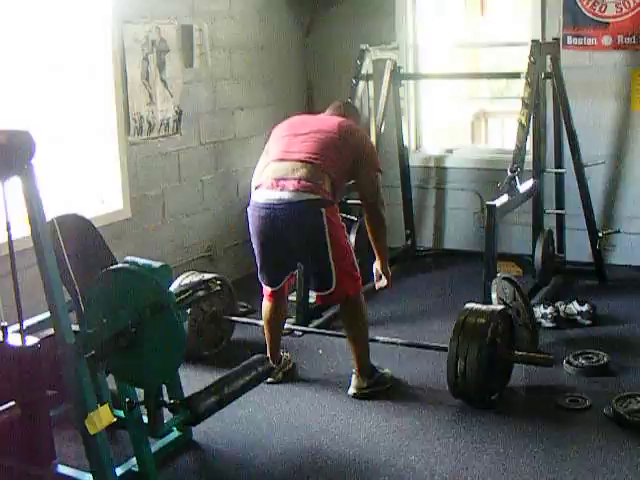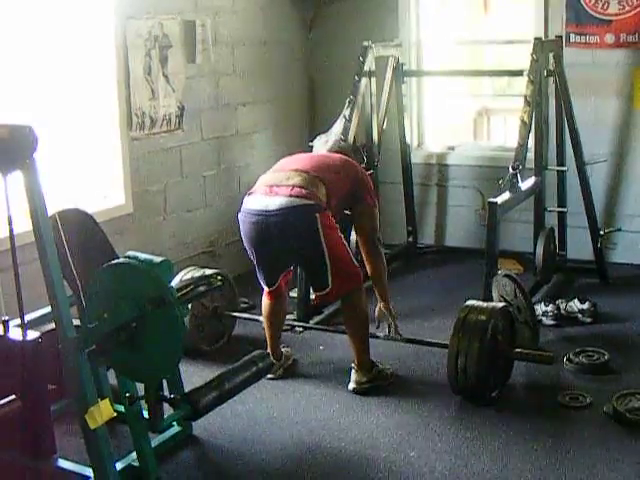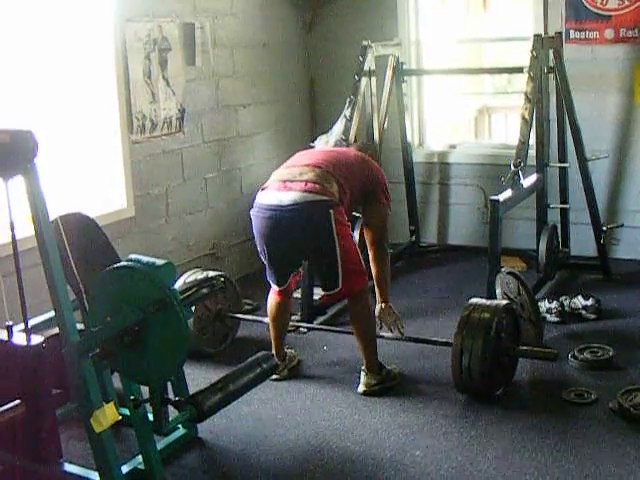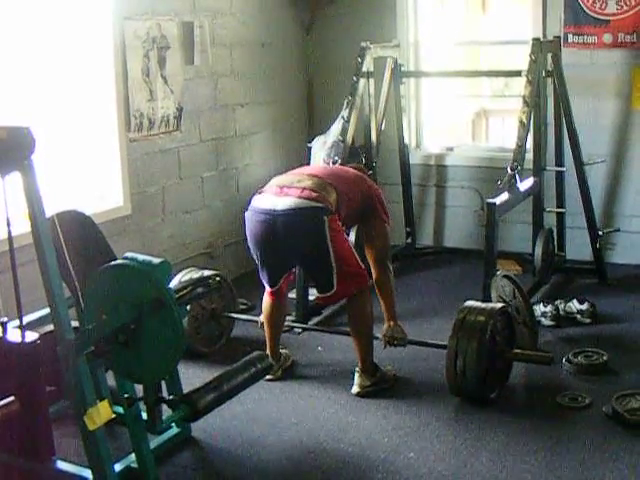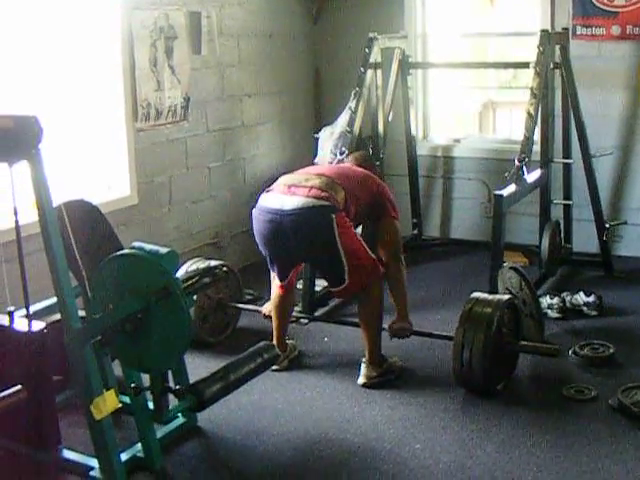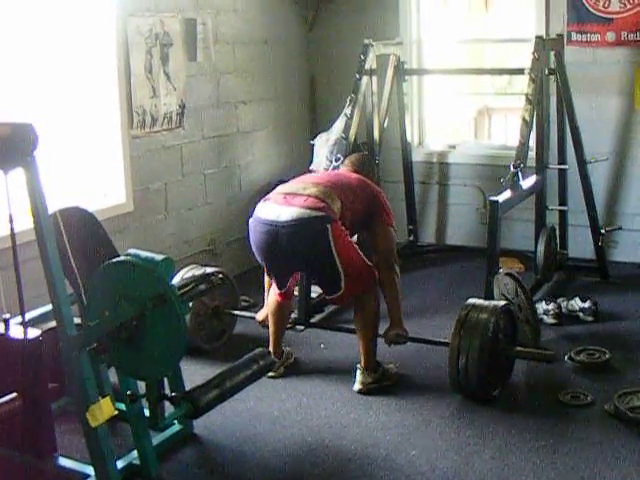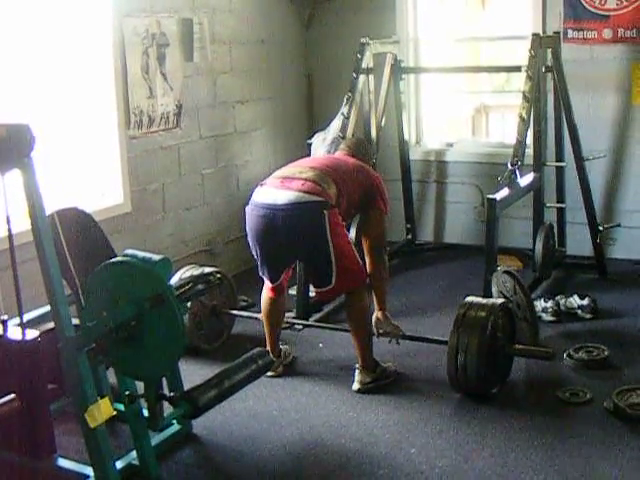
dt=0.7s
person 1, frame 1
left shoulder: (286, 124)
right shoulder: (356, 134)
right elbow: (372, 204)
right wrist: (382, 260)
left hip: (260, 204)
right hip: (308, 205)
left knee: (274, 288)
right knee: (348, 291)
left ankle: (275, 363)
right ankle: (363, 376)
person 1, frame 2
left shoulder: (291, 161)
right shoulder: (356, 173)
right elbow: (370, 243)
right wrist: (384, 301)
left hip: (250, 212)
right hip: (300, 213)
left knee: (273, 286)
right knee: (350, 287)
left ankle: (275, 360)
right ankle: (363, 371)
person 1, frame 3
left shoulder: (305, 156)
right shoulder: (372, 170)
right elbow: (377, 243)
right wrist: (383, 302)
left hip: (264, 207)
right hip: (313, 208)
left knee: (280, 285)
right knee: (355, 288)
left ankle: (280, 360)
right ankle: (372, 373)
person 1, frame 4
left shoulder: (305, 173)
right shoulder: (368, 190)
right elbow: (380, 263)
left wrist: (268, 313)
right wrist: (391, 321)
left hip: (258, 212)
right hip: (308, 215)
left knee: (274, 286)
right knee: (357, 289)
left ankle: (273, 360)
right ankle: (367, 375)
person 1, frame 5
left shoulder: (313, 171)
right shoulder: (376, 187)
left elbow: (281, 247)
right elbow: (393, 257)
left wrist: (273, 299)
right wrist: (402, 316)
left hip: (264, 211)
right hip: (314, 215)
left knee: (283, 276)
right knee: (369, 279)
left ankle: (279, 350)
right ankle: (373, 365)
person 1, frame 6
left shoulder: (310, 178)
right shoulder: (372, 193)
left elbow: (276, 249)
right elbow: (387, 263)
left wrist: (267, 306)
right wrist: (396, 323)
left hip: (260, 222)
right hip: (309, 225)
left knee: (282, 282)
right knee: (365, 286)
left ankle: (274, 357)
right ankle: (368, 372)
person 1, frame 7
left shoulder: (306, 163)
right shoulder: (369, 177)
right elbow: (375, 251)
right wrist: (381, 311)
left hip: (258, 207)
right hip: (307, 210)
left knee: (273, 281)
right knee: (354, 286)
left ankle: (273, 357)
right ankle: (368, 371)
